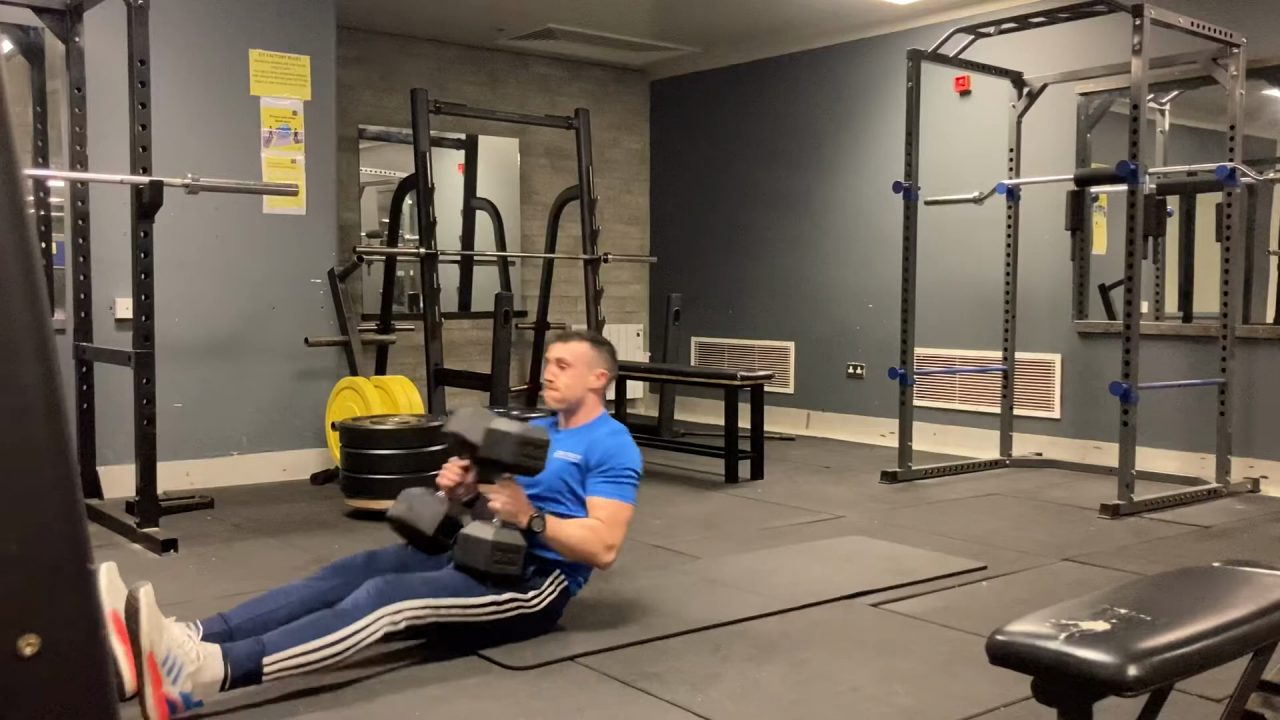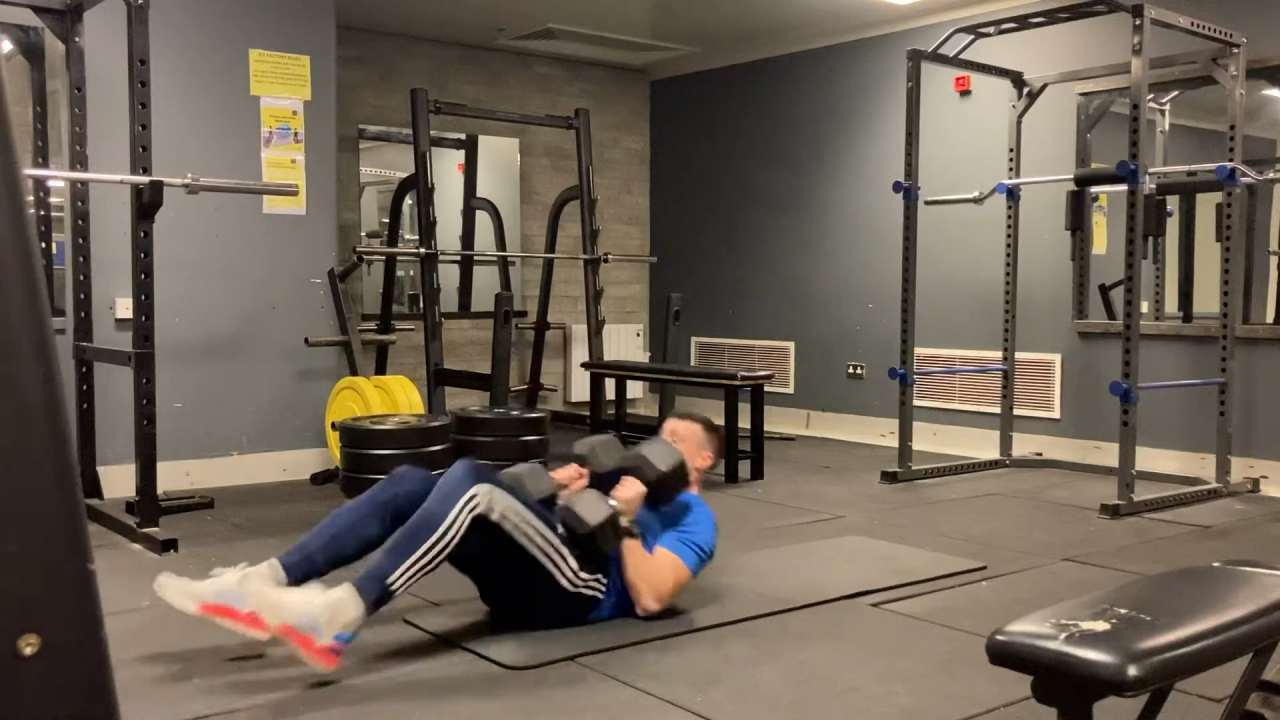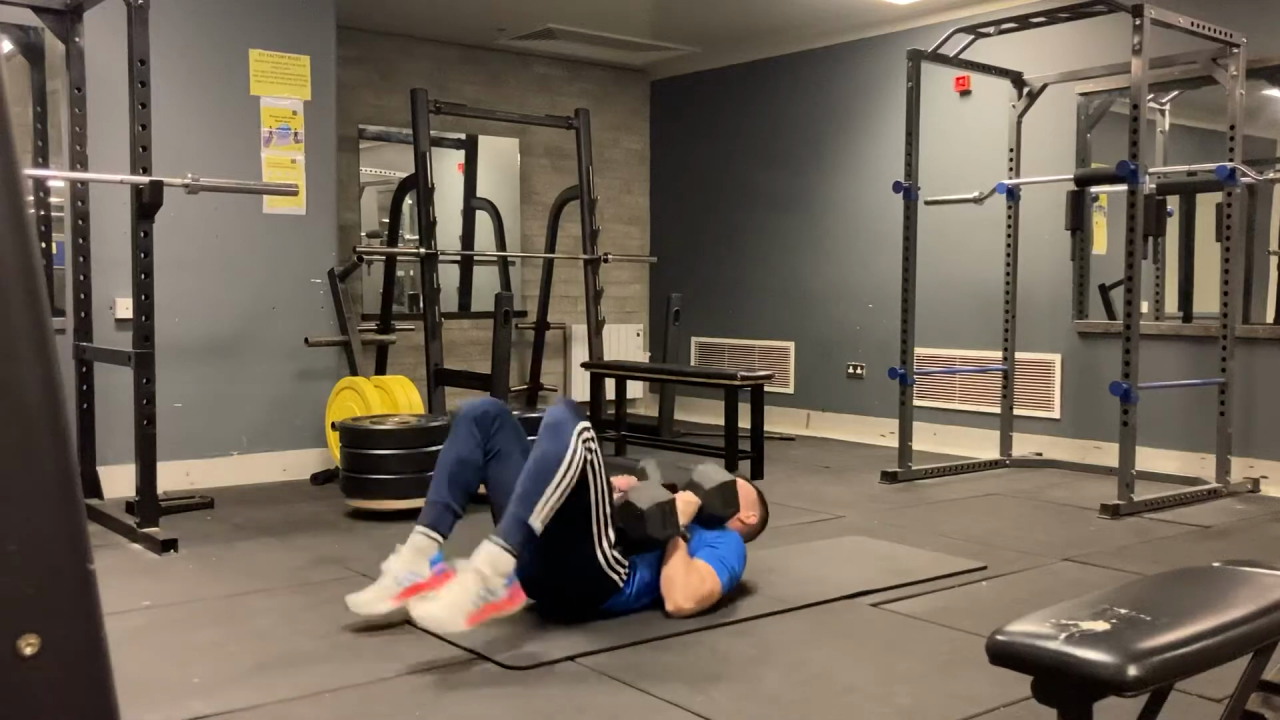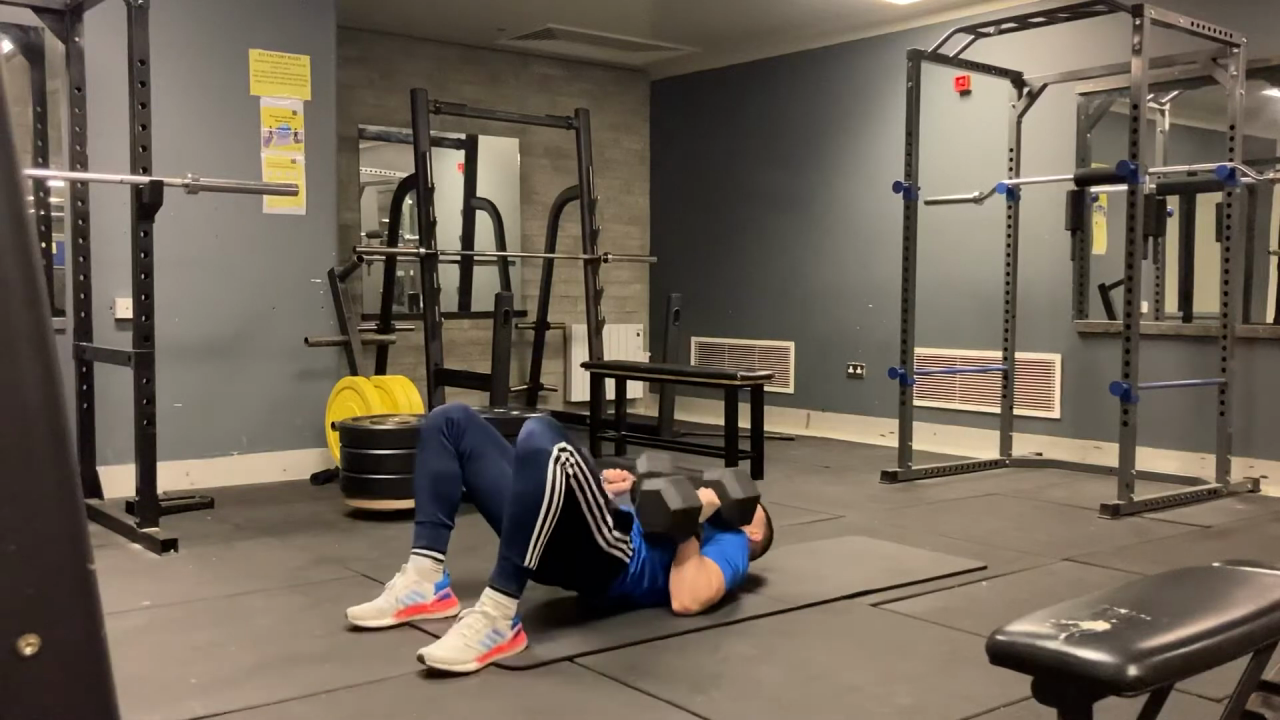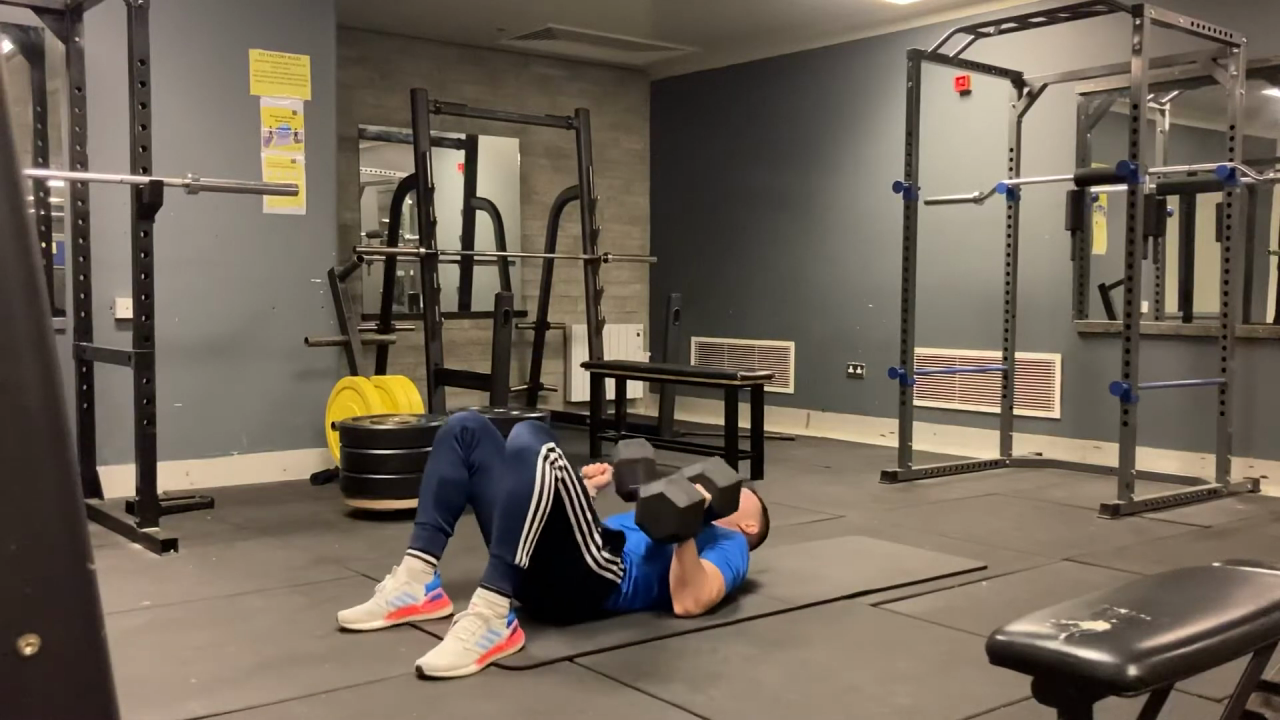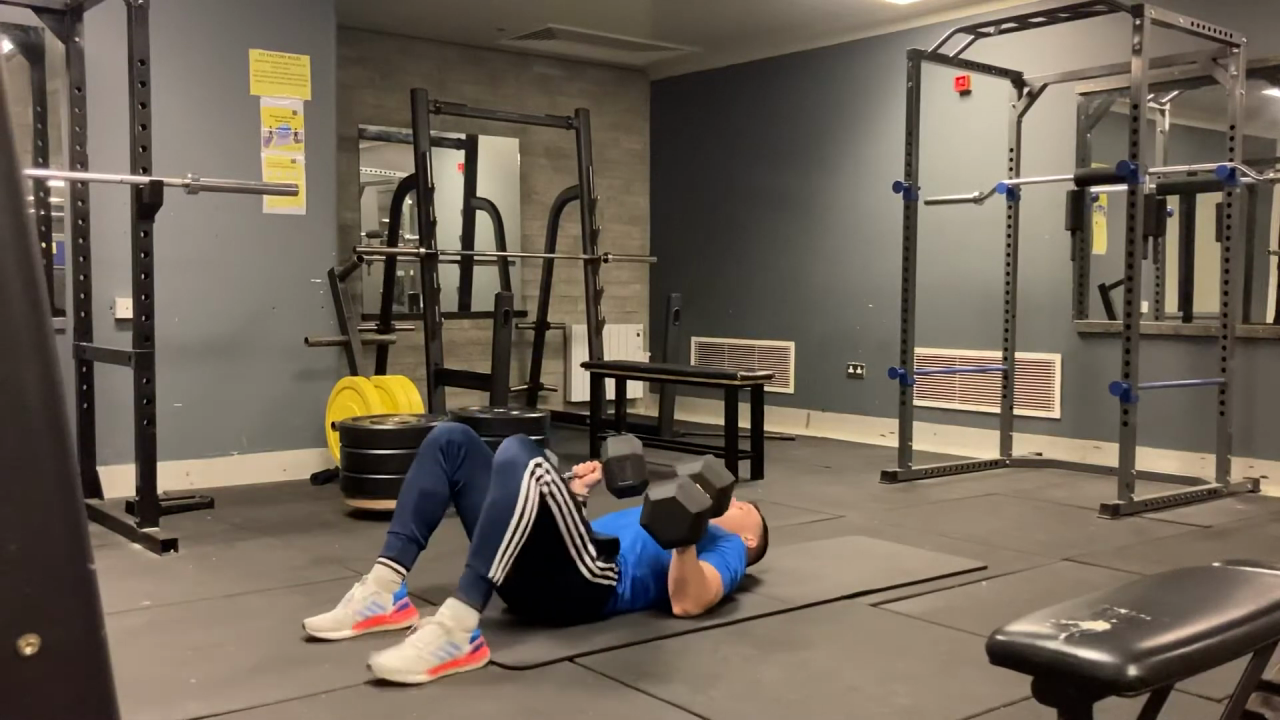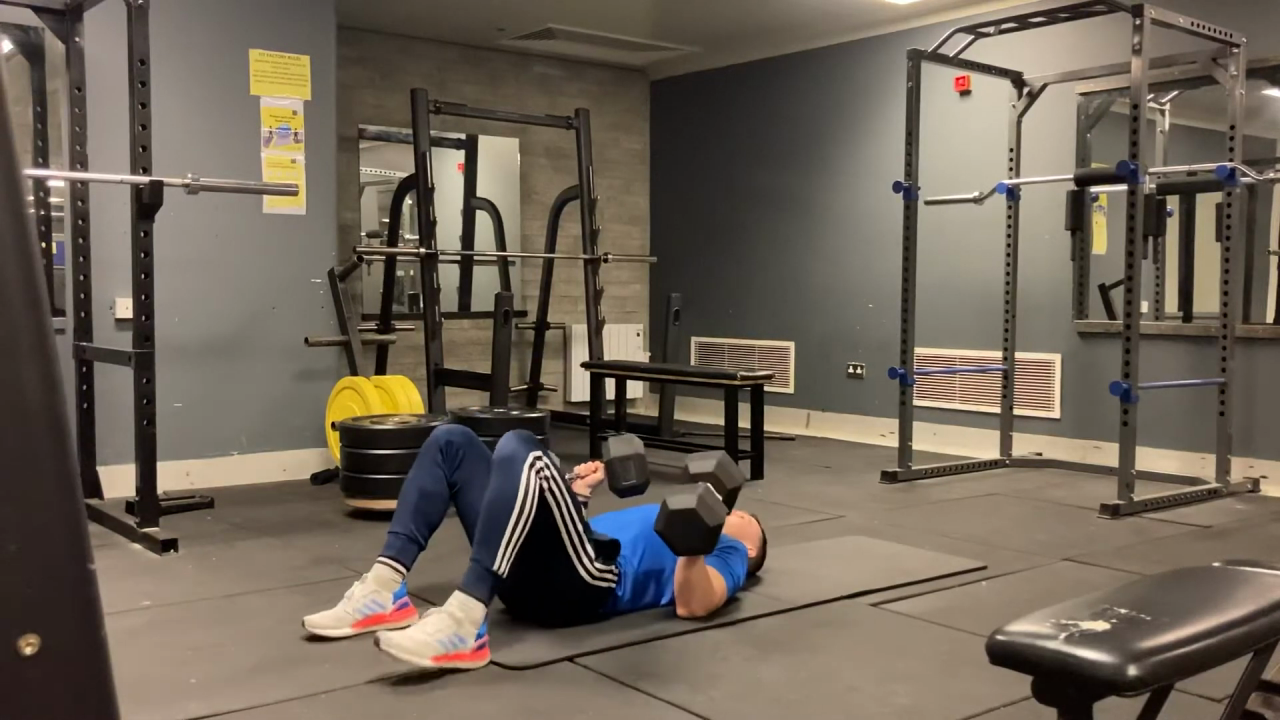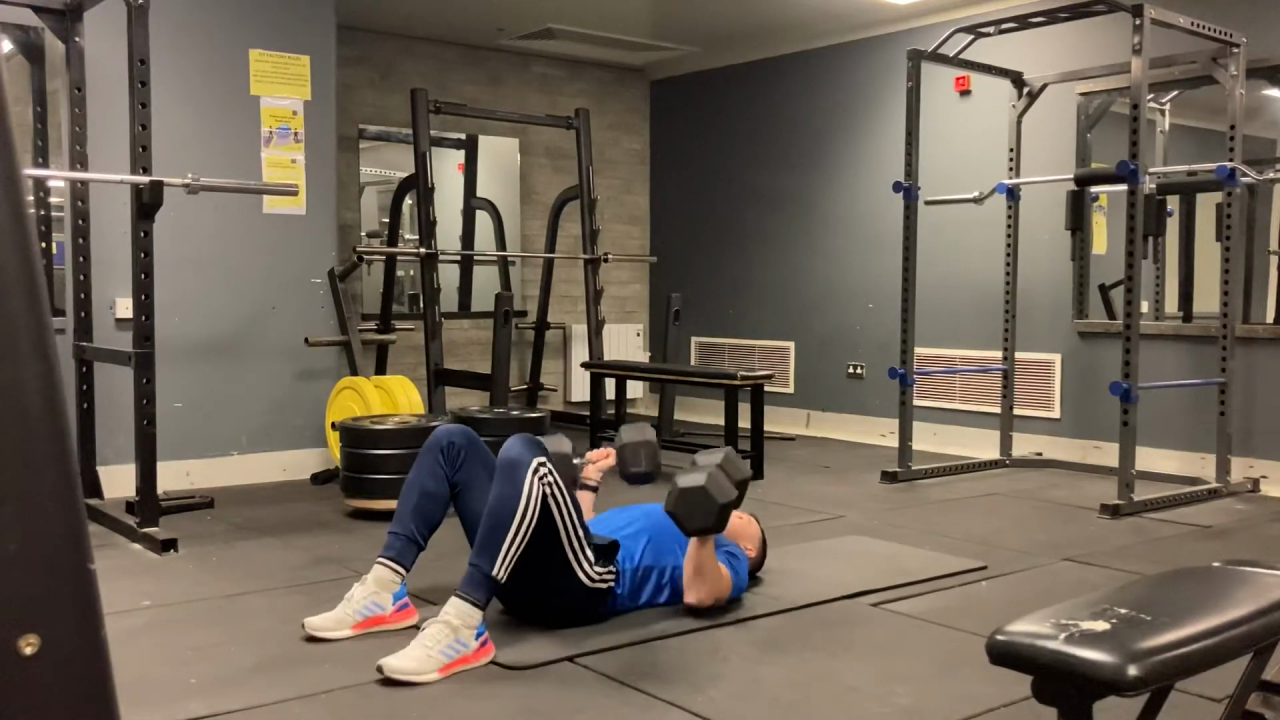
dt=0.4s
person 1, frame 1
left shoulder: (612, 446)
right shoulder: (536, 429)
left elbow: (603, 548)
left wrist: (529, 517)
right wrist: (464, 488)
left hip: (535, 584)
left knee: (386, 602)
right knee: (349, 574)
left ankle: (196, 676)
right ankle: (189, 643)
person 1, frame 2
left shoulder: (694, 520)
right shoulder: (628, 472)
left elbow: (649, 598)
left wrist: (627, 517)
right wrist: (557, 490)
left hip: (583, 589)
right hip: (529, 574)
left knee: (469, 479)
right knee: (409, 484)
left ankle: (338, 619)
right ankle: (264, 585)
person 1, frame 3
left shoulder: (724, 547)
right shoulder: (678, 526)
left elbow: (681, 600)
left wrist: (678, 523)
right wrist: (607, 492)
left hip: (593, 573)
right hip: (545, 557)
left knee: (567, 417)
right knee: (482, 413)
left ankle: (490, 577)
right ankle: (422, 561)
person 1, frame 4
left shoulder: (728, 546)
left elbow: (687, 600)
left wrist: (693, 517)
right wrist: (604, 493)
left hip: (604, 552)
right hip: (553, 535)
left knee: (543, 436)
right knee: (450, 422)
left ankle: (497, 617)
right ankle: (426, 582)
person 1, frame 5
left shoulder: (728, 546)
left elbow: (688, 602)
right wrist: (584, 492)
left hip: (591, 575)
right hip: (541, 564)
left knee: (533, 440)
right knee: (466, 429)
left ankle: (492, 618)
right ankle: (417, 583)
person 1, frame 6
left shoulder: (726, 548)
left elbow: (685, 603)
right wrist: (575, 495)
left hip: (587, 582)
right hip: (535, 572)
left knee: (519, 455)
right knee: (451, 439)
left ankle: (457, 631)
right ankle: (385, 590)
person 1, frame 7
left shoulder: (725, 553)
left elbow: (691, 605)
right wrist: (578, 496)
left hip: (584, 583)
right hip: (531, 571)
left knee: (521, 449)
right knee: (451, 440)
left ankle: (464, 622)
right ankle: (385, 590)
person 1, frame 8
left shoulder: (727, 557)
right shoulder: (670, 531)
left elbow: (698, 594)
right wrist: (587, 483)
left hip: (582, 583)
right hip: (529, 572)
left knee: (523, 453)
right knee: (452, 442)
left ankle: (462, 626)
right ankle: (385, 592)
